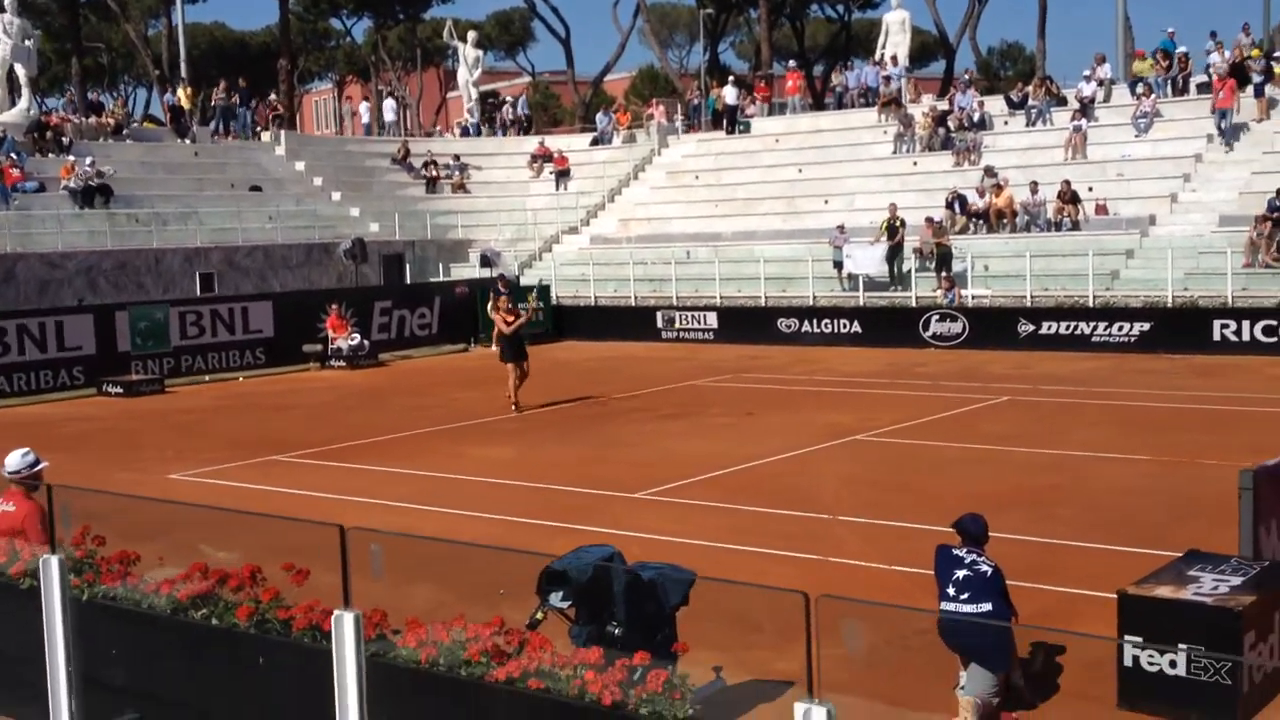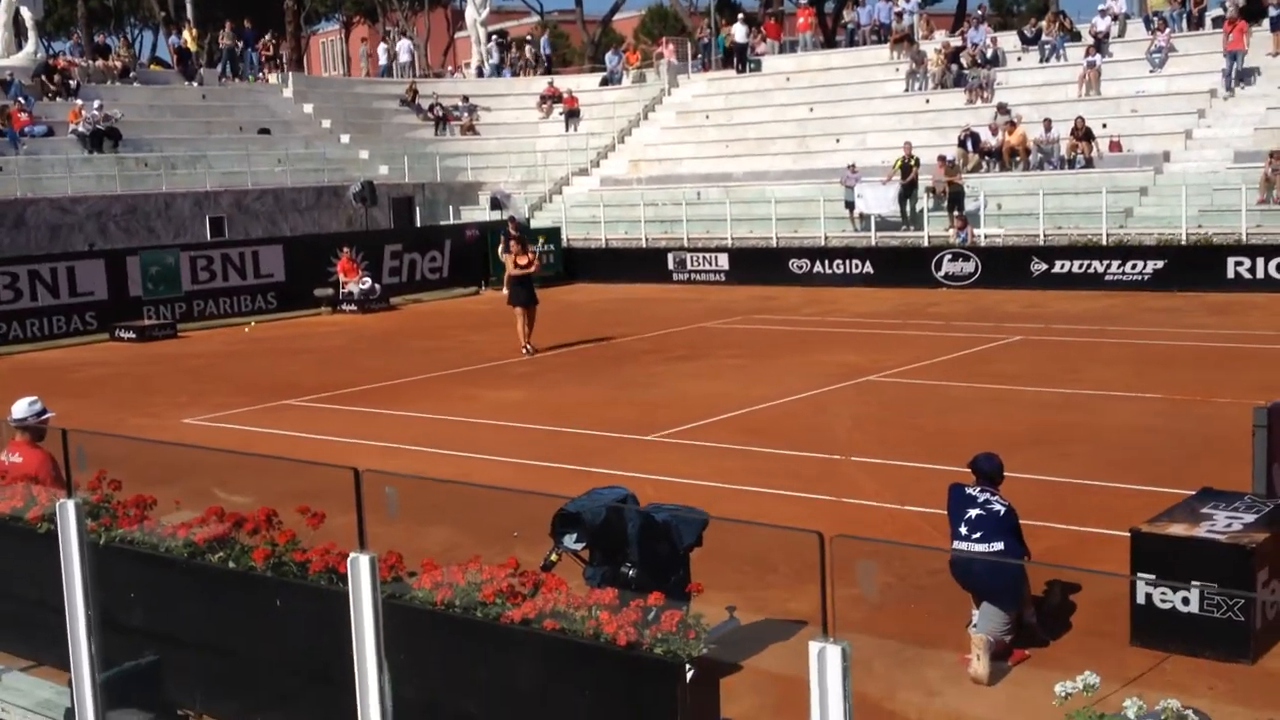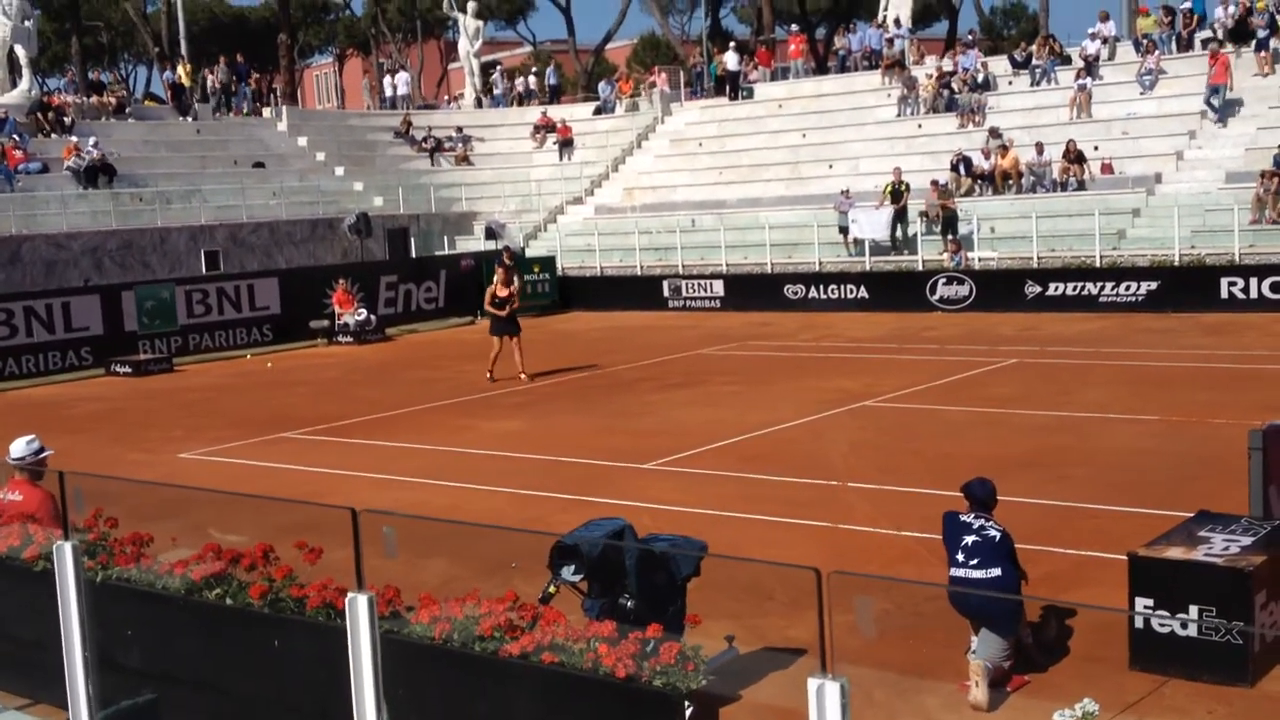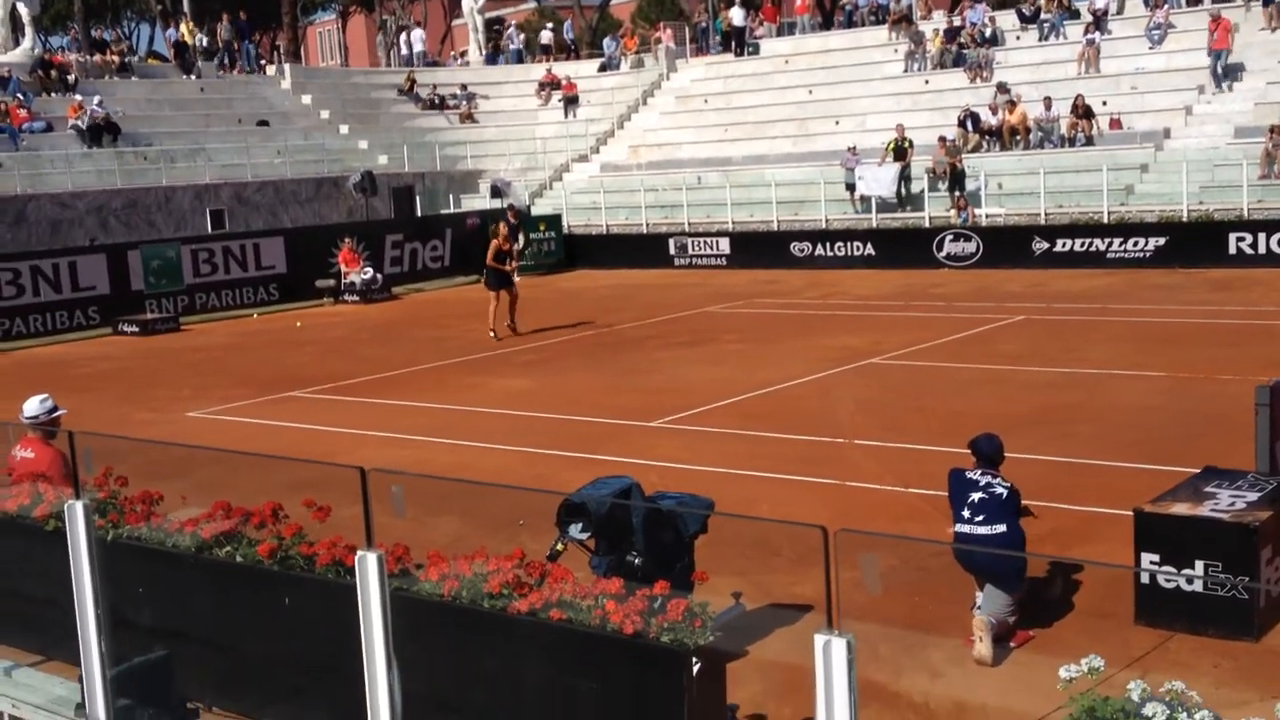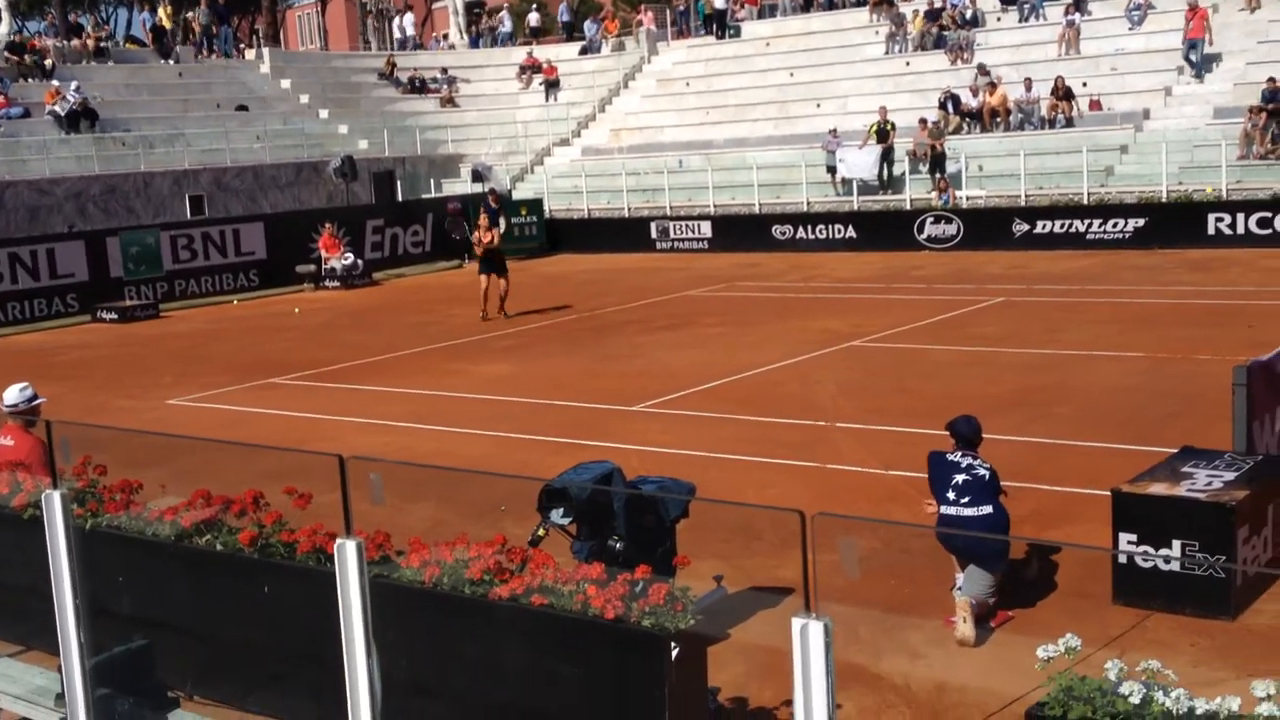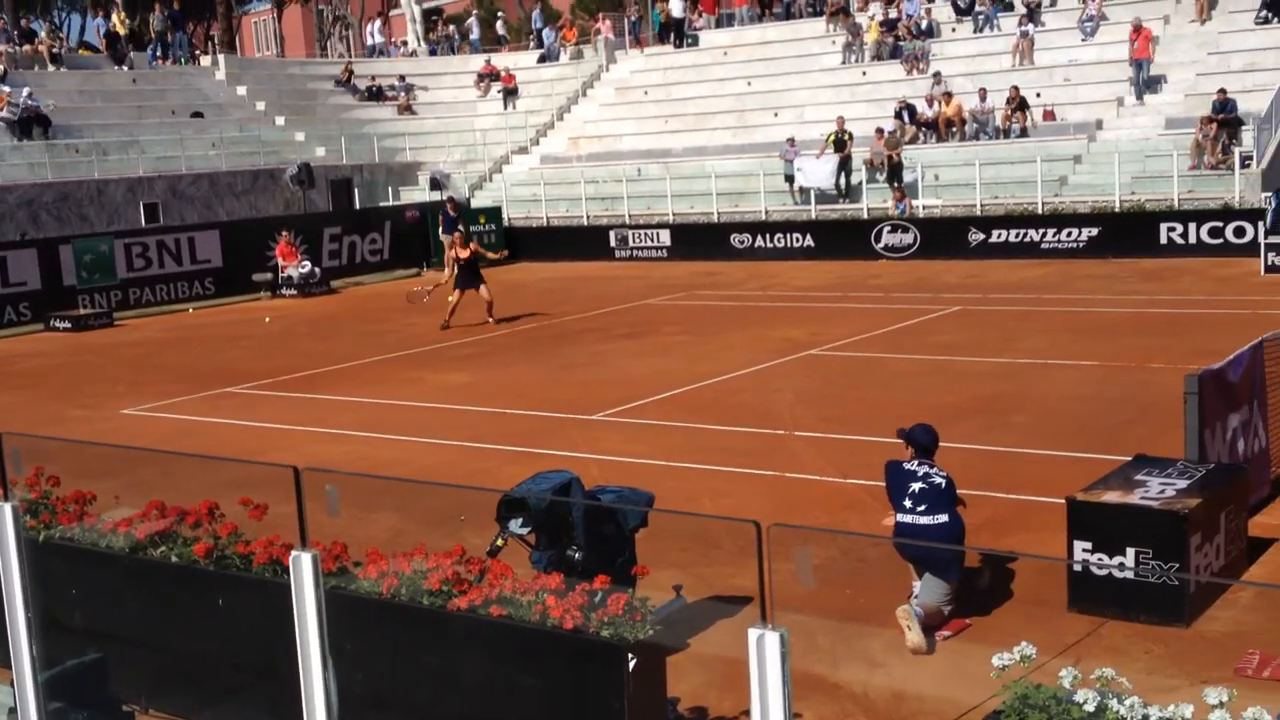
dt=0.5s
person 1, frame 1
left shoulder: (943, 553)
right shoulder: (992, 569)
right elbow: (1006, 607)
right wrist: (1011, 612)
left hip: (951, 629)
right hip: (985, 629)
left ankle: (967, 682)
right ankle: (974, 699)
person 1, frame 2
left shoulder: (956, 492)
right shoulder: (1006, 509)
right elbow: (1020, 548)
right wrist: (1023, 553)
left hip: (963, 569)
right hip: (998, 570)
left ankle: (979, 624)
right ankle: (988, 638)
person 1, frame 3
left shoulder: (950, 519)
right shoulder: (1002, 534)
right elbow: (1014, 570)
right wrist: (1020, 581)
left hip: (960, 596)
right hip: (997, 597)
left ankle: (978, 650)
right ankle: (987, 667)
person 1, frame 4
left shoulder: (956, 476)
right shoulder: (1010, 491)
left hip: (965, 552)
right hip: (1004, 553)
right knee: (1002, 611)
left ankle: (982, 603)
right ankle: (990, 622)
person 1, frame 5
left shoulder: (936, 459)
right shoulder: (989, 471)
left hip: (950, 533)
right hip: (989, 536)
right knee: (981, 598)
left ankle: (962, 584)
right ankle: (970, 603)
person 1, frame 6
left shoulder: (893, 468)
right shoulder: (945, 480)
left hip: (906, 541)
right hip: (944, 544)
right knee: (937, 608)
left ankle: (918, 593)
right ankle: (917, 612)
